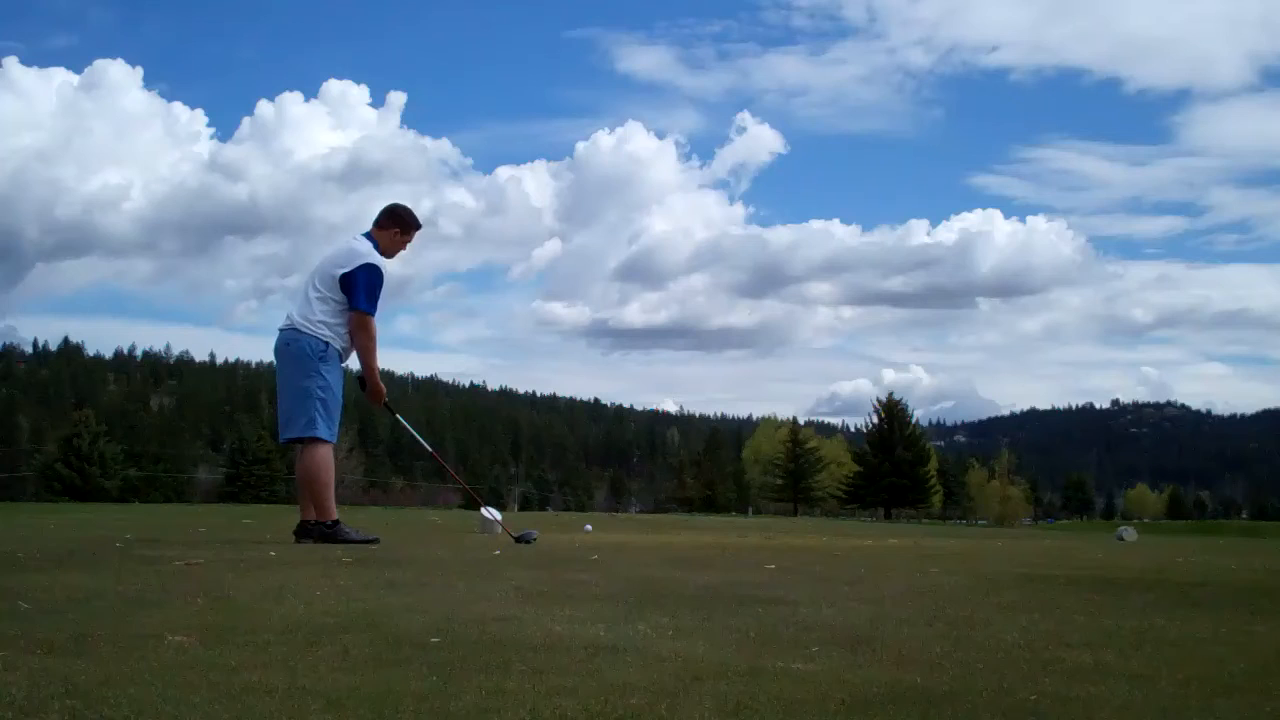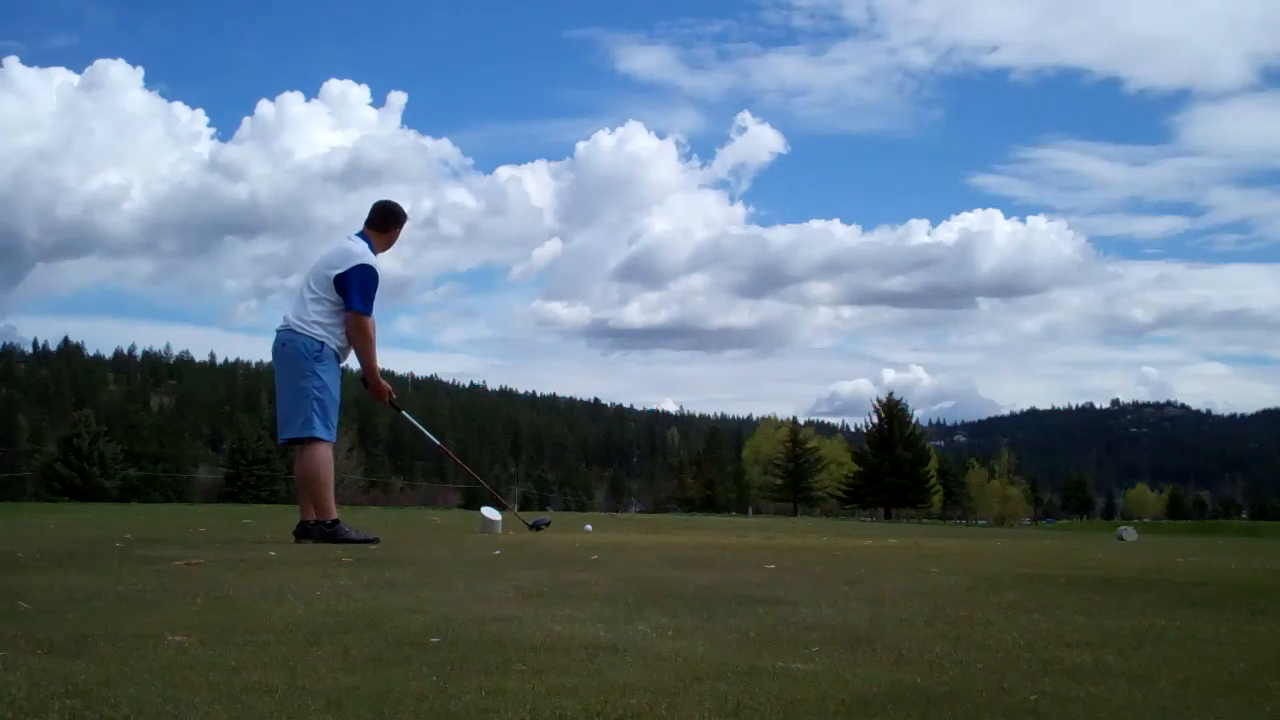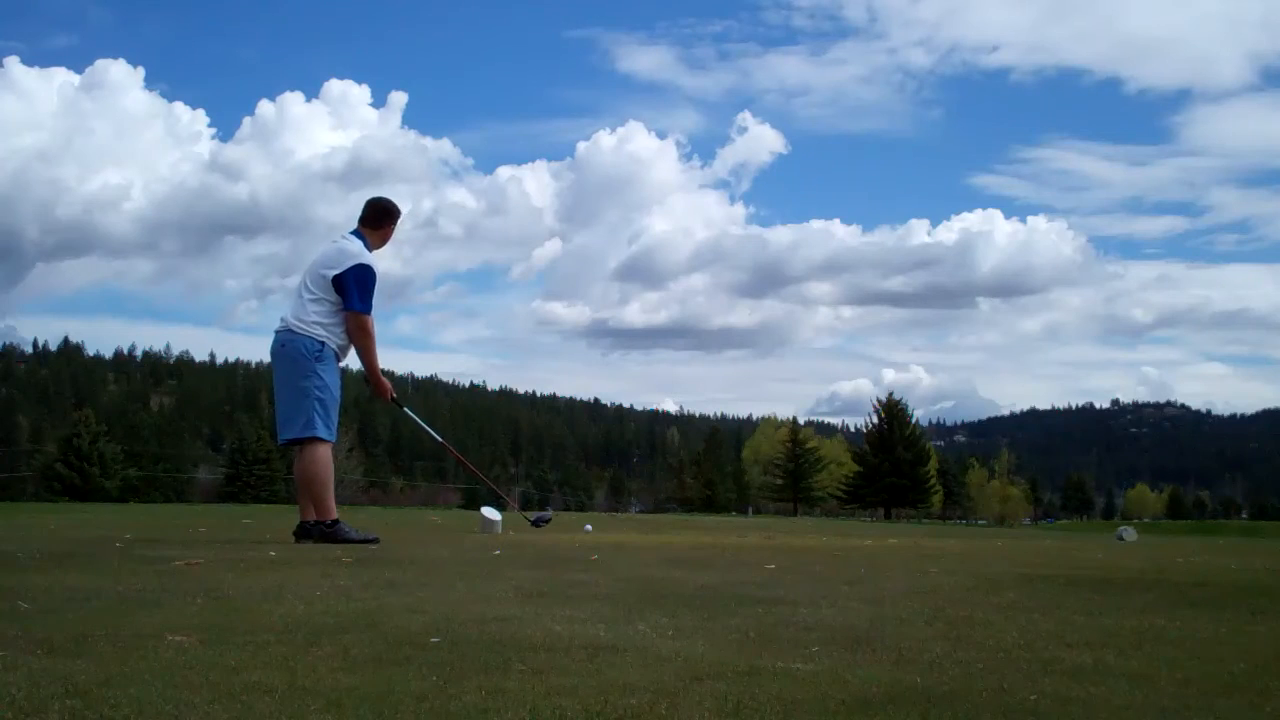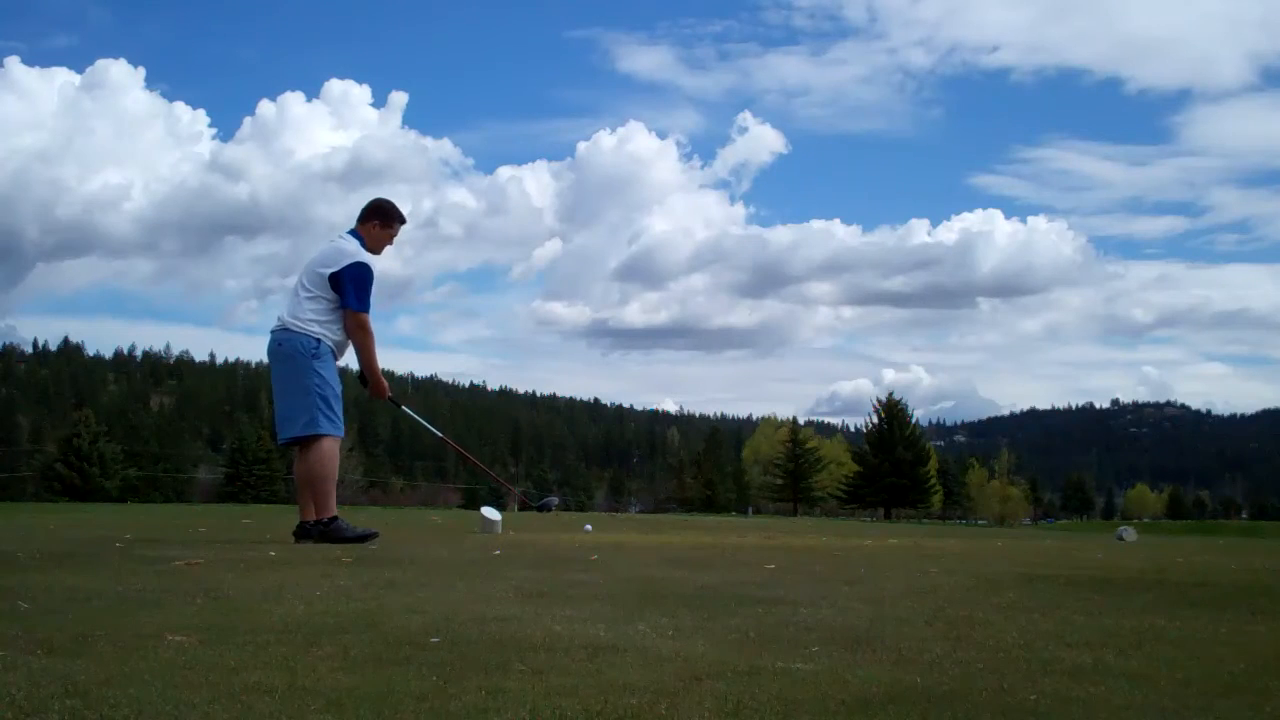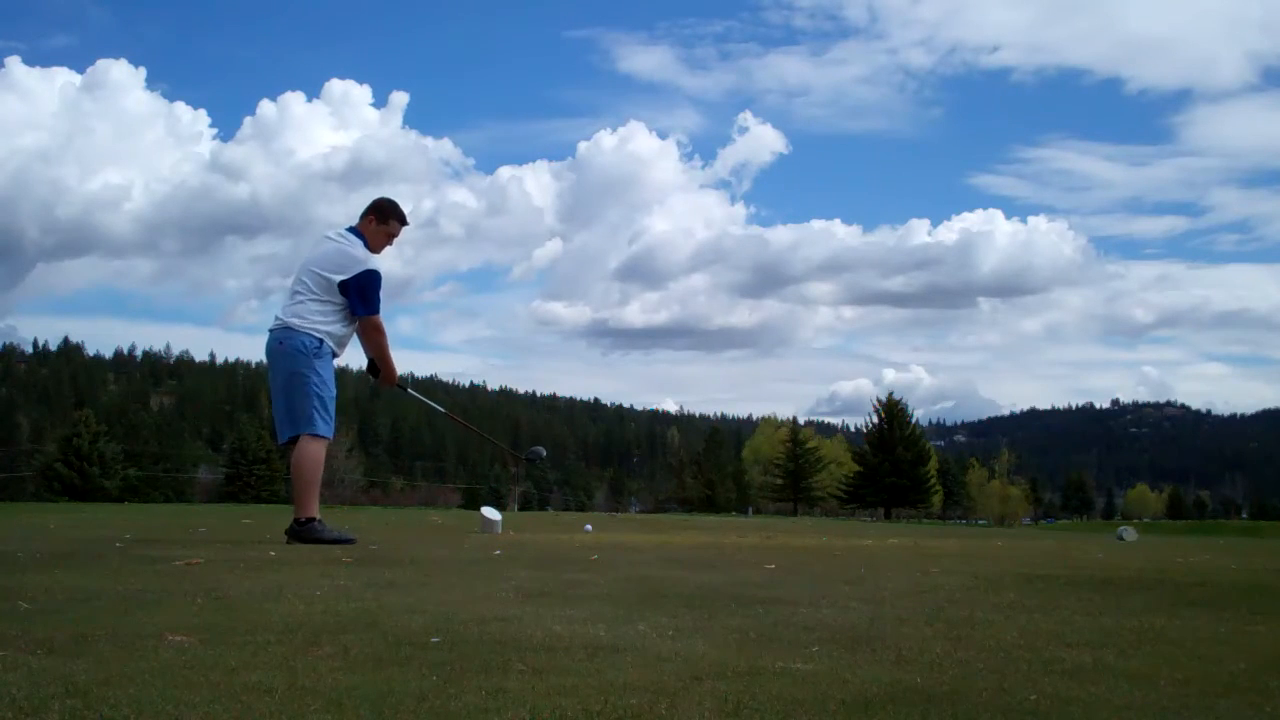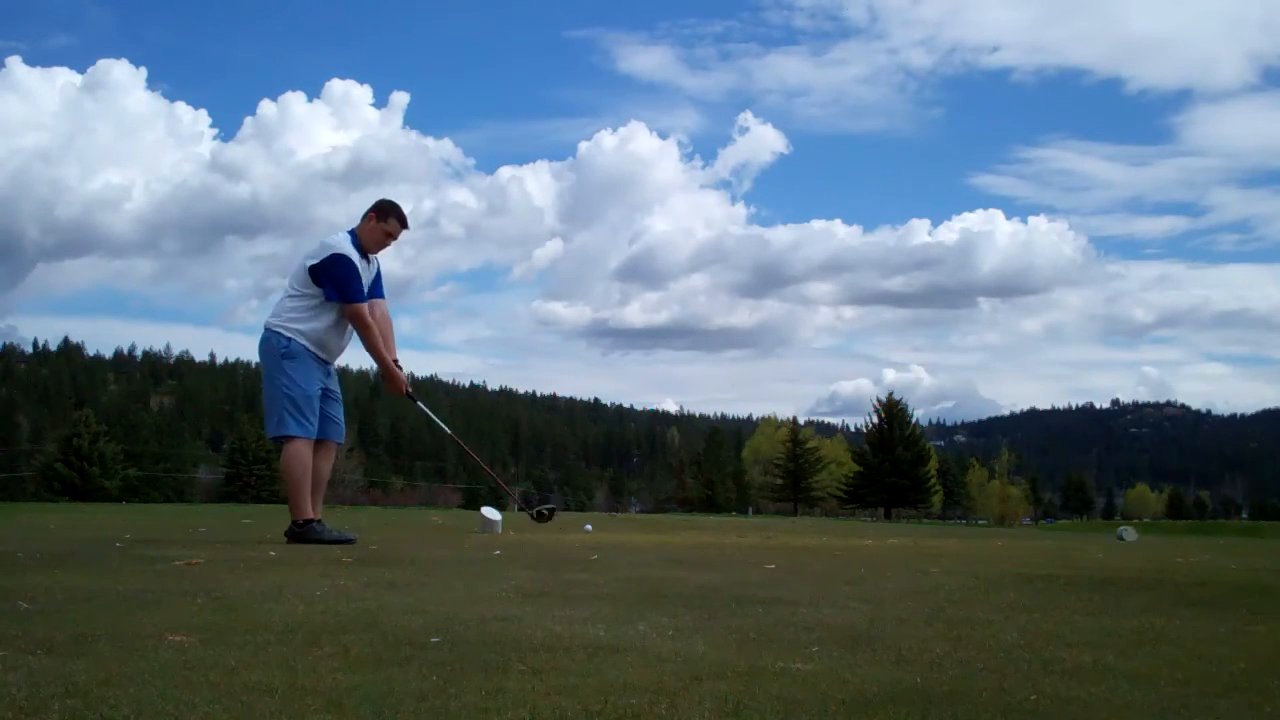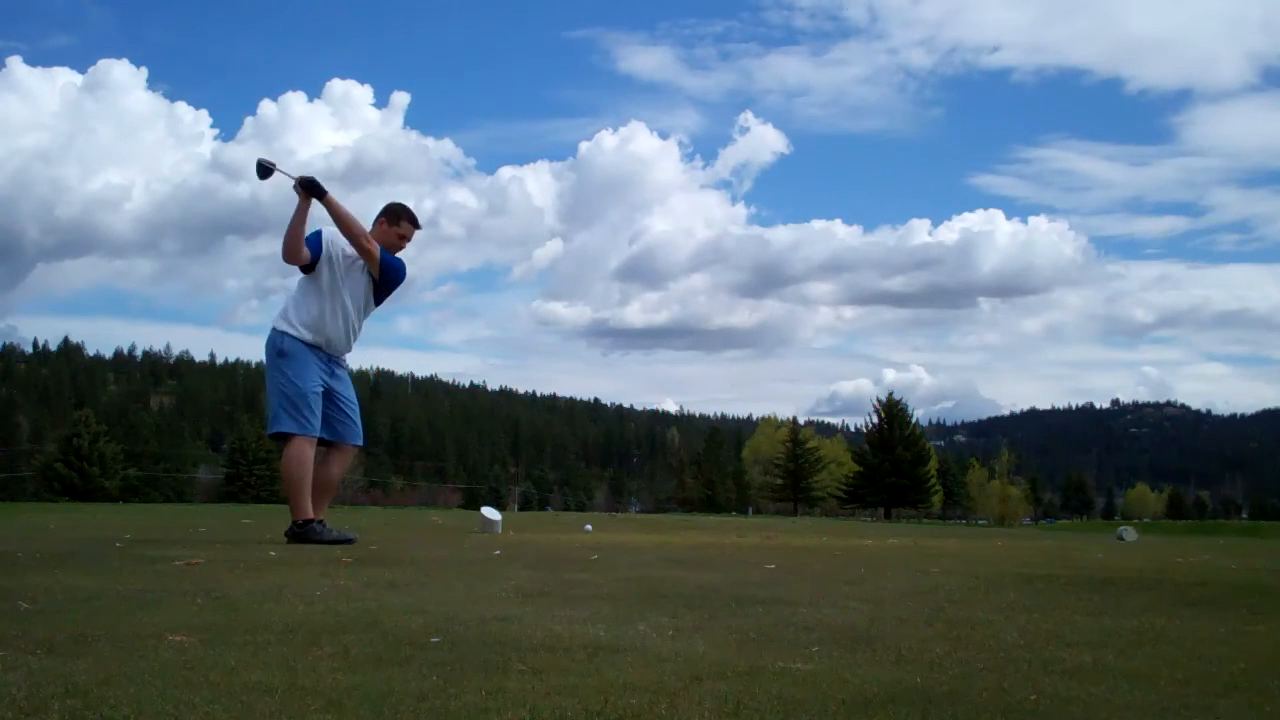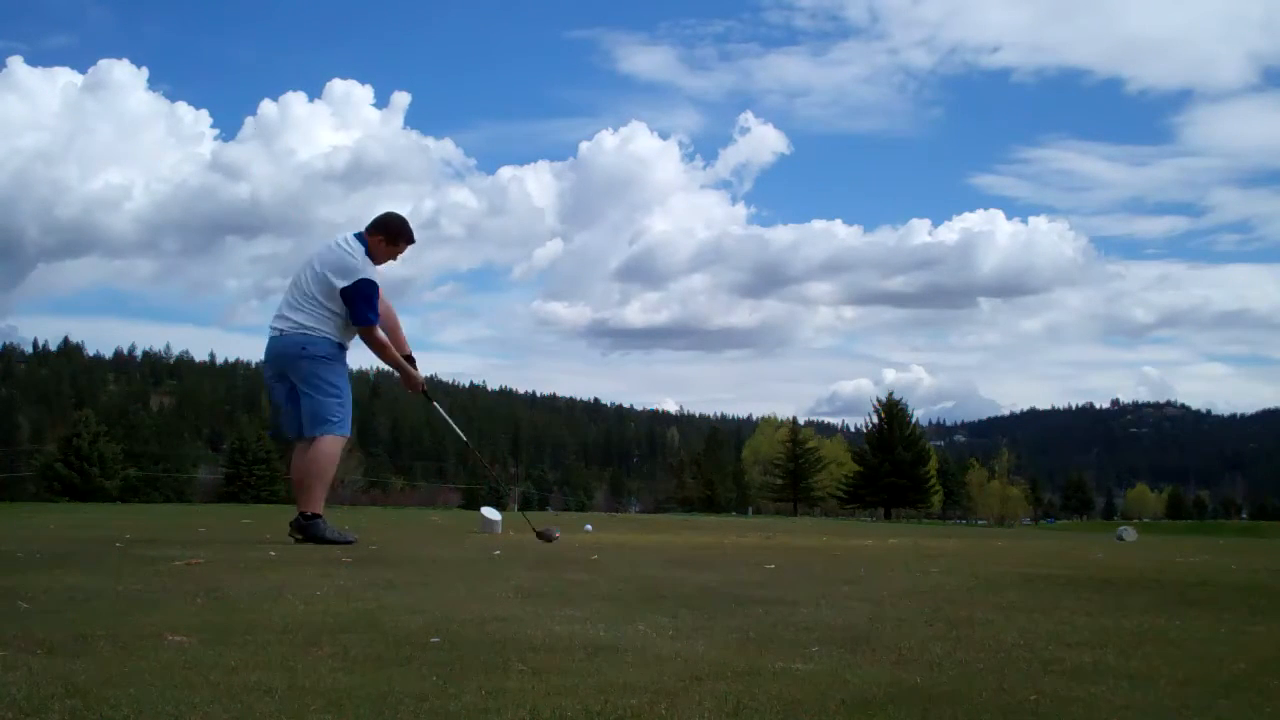
dt=0.4s
person 1, frame 1
left shoulder: (350, 249)
right shoulder: (368, 263)
right elbow: (362, 328)
left wrist: (369, 375)
right wrist: (373, 380)
left hip: (296, 343)
right hip: (313, 347)
left knee: (311, 437)
right knee: (319, 436)
left ankle: (309, 522)
right ankle: (328, 523)
person 1, frame 2
left shoulder: (347, 249)
right shoulder: (363, 264)
left elbow: (358, 323)
right elbow: (358, 328)
left wrist: (371, 373)
right wrist: (375, 379)
left hip: (295, 344)
right hip: (311, 349)
left knee: (308, 437)
right knee: (317, 437)
left ankle: (308, 522)
right ankle: (327, 523)
person 1, frame 3
left shoulder: (340, 248)
right shoulder: (360, 263)
right elbow: (359, 328)
left wrist: (371, 372)
right wrist: (377, 377)
left hip: (294, 345)
right hip: (311, 349)
left knee: (308, 438)
right knee: (318, 437)
left ankle: (308, 522)
right ankle: (328, 523)
person 1, frame 4
left shoulder: (338, 248)
right shoulder: (356, 262)
left elbow: (348, 323)
right elbow: (358, 326)
left wrist: (365, 372)
right wrist: (376, 377)
left hip: (290, 345)
right hip: (307, 347)
left knee: (310, 438)
right knee: (324, 433)
left ankle: (308, 522)
right ankle: (328, 521)
person 1, frame 5
left shoulder: (333, 241)
right shoulder: (363, 265)
right elbow: (372, 327)
left wrist: (373, 361)
right wrist: (388, 370)
left hip: (285, 342)
right hip: (306, 346)
left knee: (309, 434)
right knee: (315, 433)
left ankle: (305, 522)
right ankle: (305, 522)
person 1, frame 6
left shoulder: (370, 264)
right shoulder: (339, 255)
left elbow: (379, 313)
right elbow: (359, 320)
left wrist: (392, 360)
right wrist: (388, 369)
left hip: (316, 357)
right hip: (290, 347)
left knee: (327, 439)
right knee: (300, 434)
left ankle: (310, 521)
right ankle: (303, 523)
person 1, frame 7
left shoulder: (393, 268)
right shoulder: (327, 240)
left elbow: (366, 247)
right elbow: (292, 255)
left wrist: (325, 197)
right wrist: (304, 203)
left hip: (333, 360)
right hip: (294, 345)
left knee: (346, 442)
right knee: (302, 434)
left ankle: (313, 519)
right ankle: (303, 523)
person 1, frame 8
left shoulder: (345, 244)
right shoulder: (362, 277)
left elbow: (383, 310)
right elbow: (371, 336)
left wrist: (407, 353)
right wrist: (404, 371)
left hip: (281, 346)
right hip: (317, 349)
left knee: (307, 436)
right knee: (331, 431)
left ankle: (305, 517)
right ankle: (311, 518)
